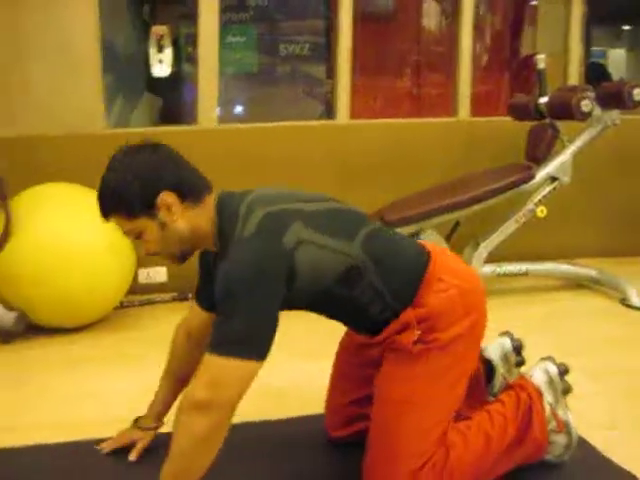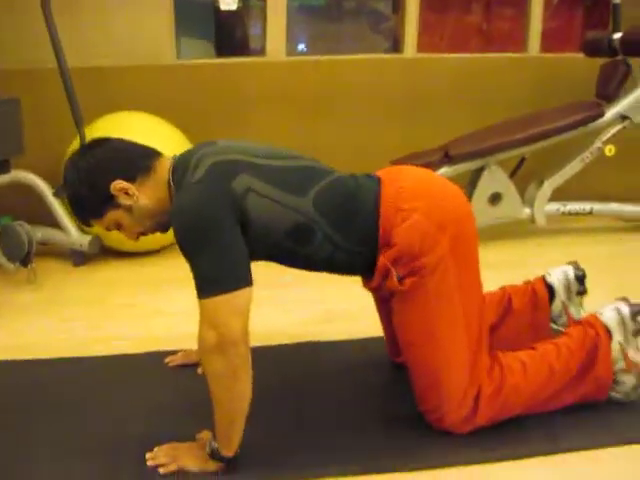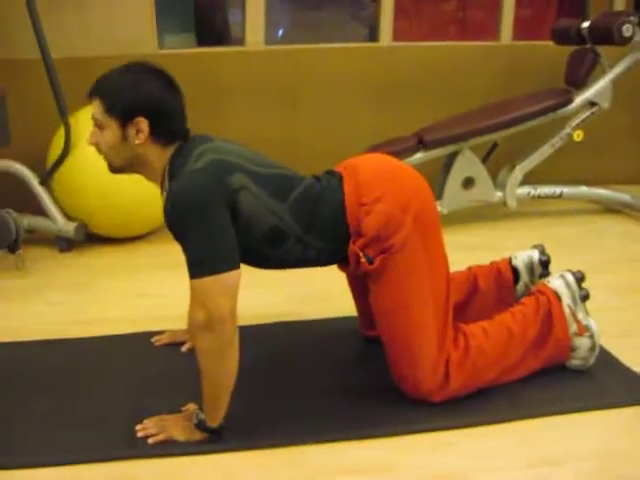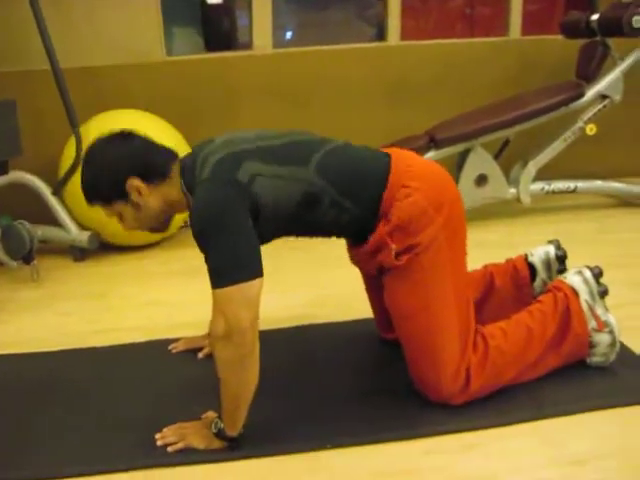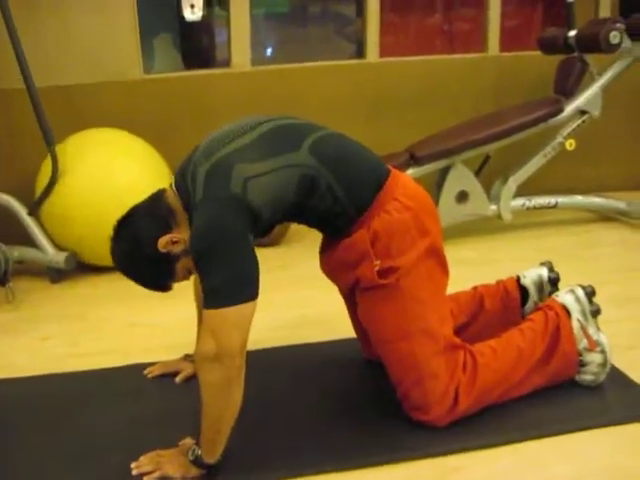
dt=1s
person 1, frame 1
left shoulder: (252, 255)
right shoulder: (225, 231)
left elbow: (209, 404)
right elbow: (194, 332)
right wrist: (149, 420)
left hip: (437, 309)
right hip: (394, 308)
right knee: (343, 424)
left ankle: (532, 407)
right ankle: (481, 371)
person 1, frame 2
left shoulder: (196, 208)
right shoulder: (202, 170)
left elbow: (227, 339)
right wrist: (215, 347)
left hip: (418, 228)
right hip: (406, 198)
left knee: (455, 402)
right knee: (411, 350)
right ankle: (547, 296)
person 1, frame 3
left shoulder: (190, 194)
right shoulder: (196, 158)
left elbow: (218, 320)
left wrist: (206, 423)
right wrist: (198, 327)
left hip: (383, 212)
right hip: (369, 184)
left knee: (428, 374)
right knee: (382, 328)
left ankle: (556, 315)
right ankle: (513, 276)
person 1, frame 4
left shoulder: (212, 203)
right shoulder: (203, 167)
left elbow: (239, 331)
left wrist: (224, 430)
right wrist: (220, 331)
left hip: (410, 207)
right hip: (393, 180)
left knee: (446, 376)
right knee: (399, 326)
left ankle: (571, 310)
right ankle: (530, 273)
person 1, frame 5
left shoulder: (215, 219)
right shoulder: (191, 184)
left elbow: (226, 355)
right elbow: (212, 293)
right wrist: (199, 355)
left hip: (388, 225)
right hip: (360, 218)
left knee: (435, 393)
right knee: (386, 344)
left ankle: (563, 328)
right ankle: (522, 294)
